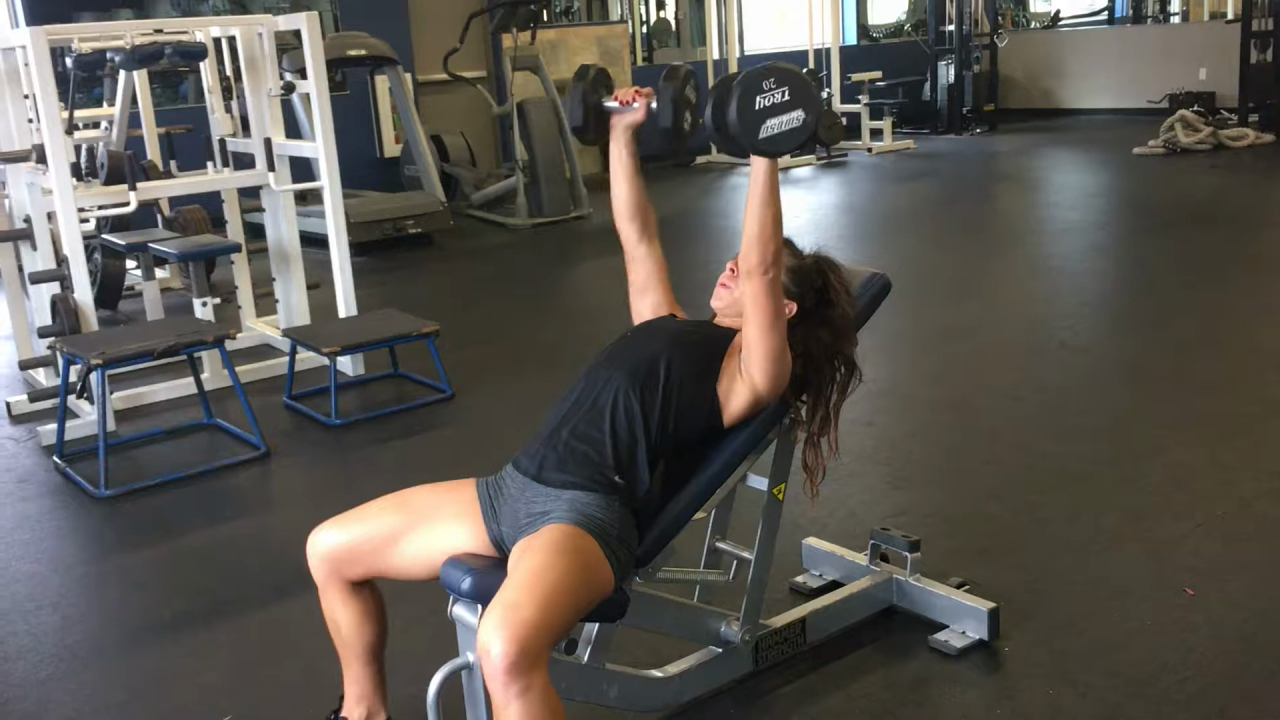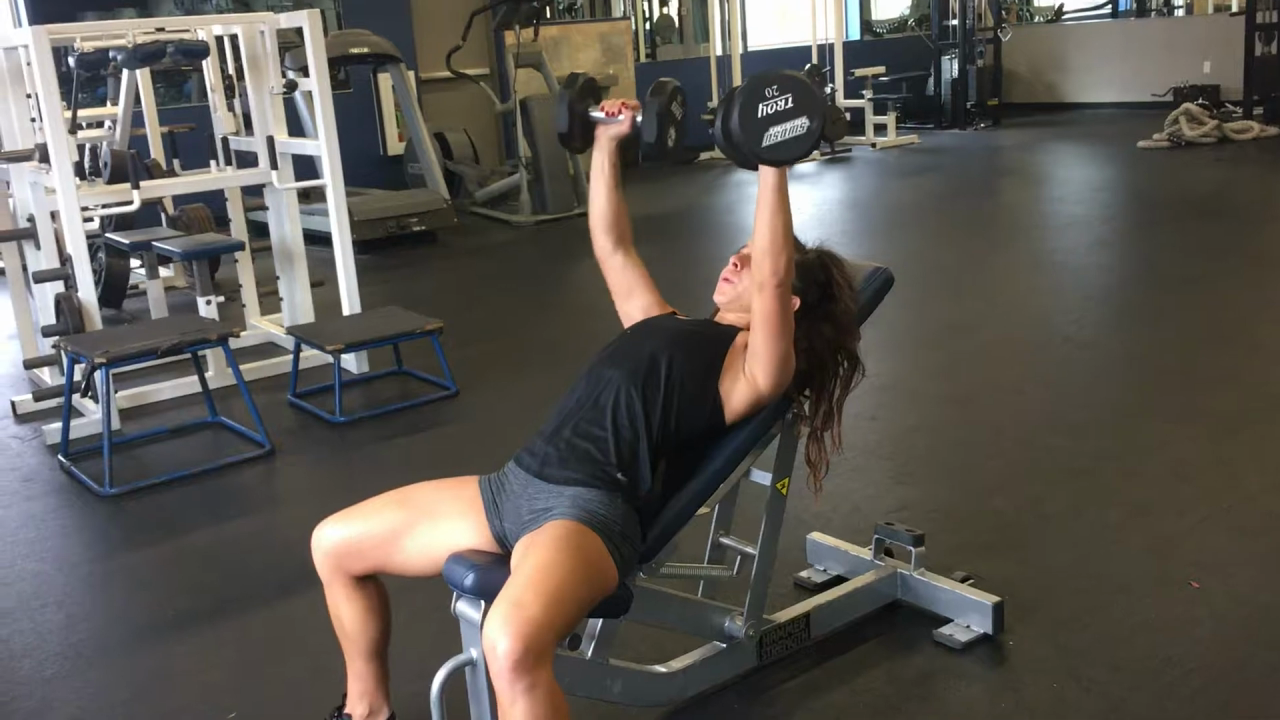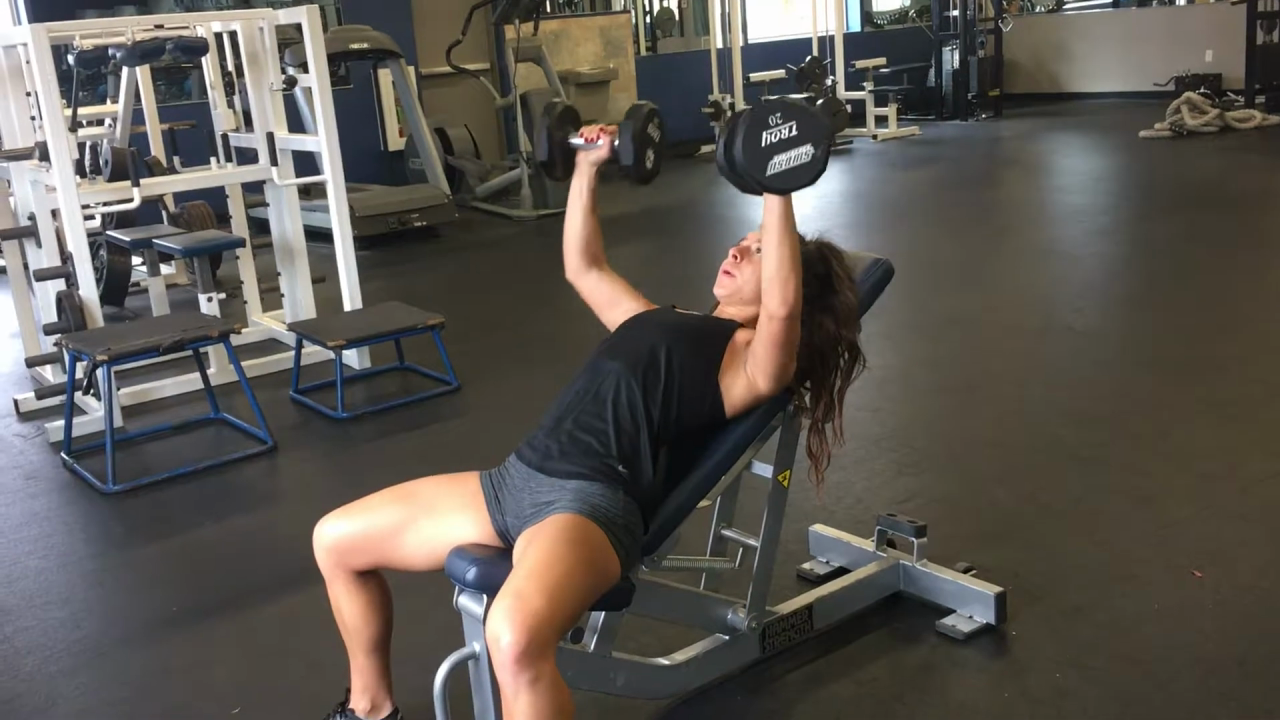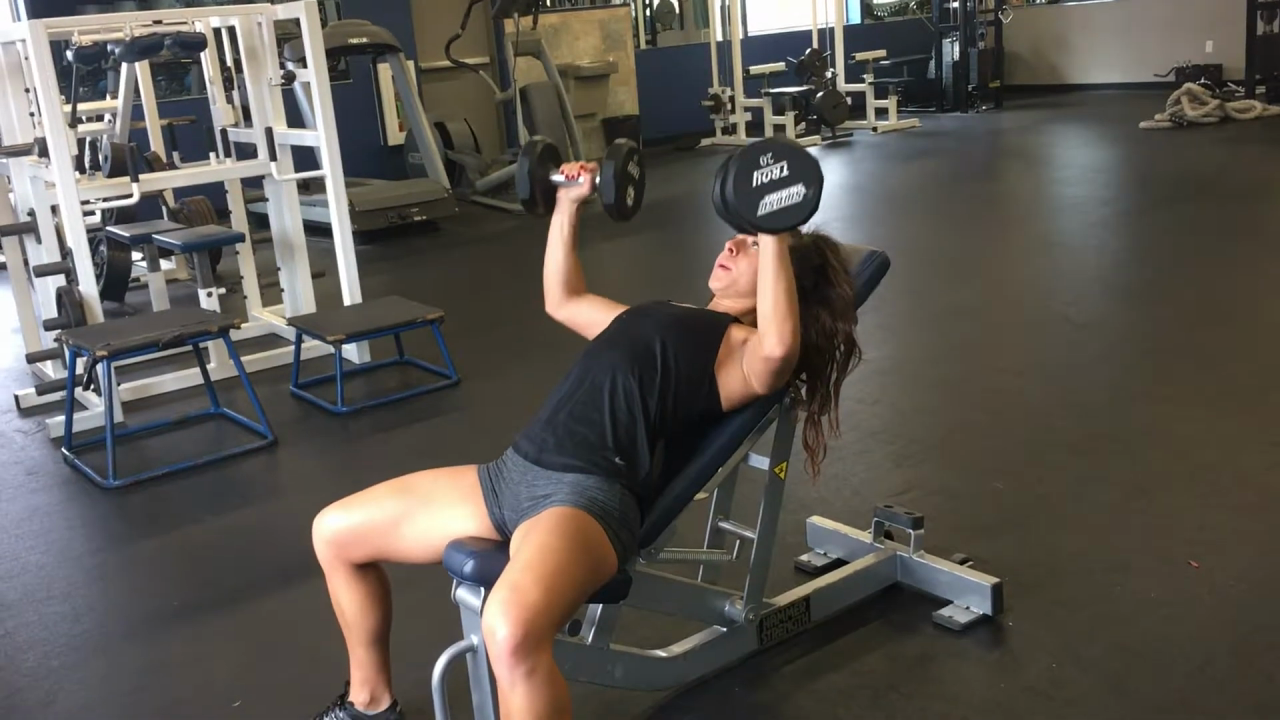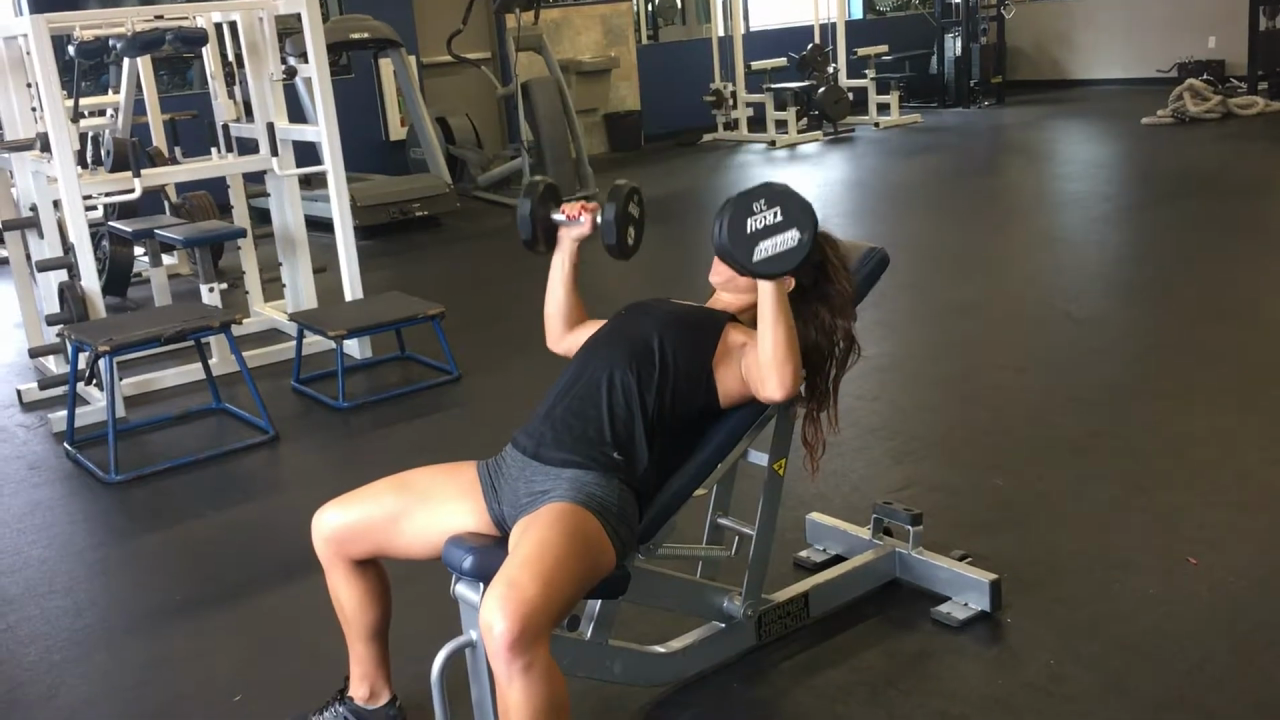
dt=0.3s
person 1, frame 1
left shoulder: (757, 367)
right shoulder: (668, 328)
left elbow: (759, 268)
right elbow: (637, 234)
left wrist: (764, 152)
right wrist: (622, 130)
left hip: (589, 512)
right hip: (515, 485)
left knee: (506, 649)
right knee: (328, 550)
person 1, frame 2
left shoulder: (759, 366)
right shoulder: (665, 325)
left elbow: (772, 277)
right elbow: (613, 246)
left wrist: (772, 164)
right wrist: (606, 143)
left hip: (592, 508)
right hip: (518, 481)
left knee: (512, 645)
right knee: (333, 544)
person 1, frame 3
left shoulder: (758, 358)
right shoulder: (663, 318)
left elbow: (783, 309)
right elbow: (583, 268)
left wrist: (777, 189)
right wrist: (587, 169)
left hip: (594, 500)
right hip: (517, 477)
left knee: (515, 637)
right knee: (335, 540)
person 1, frame 4
left shoulder: (747, 348)
right shoulder: (661, 314)
left elbow: (780, 344)
right elbow: (562, 299)
left wrist: (774, 230)
right wrist: (568, 204)
left hip: (593, 493)
right hip: (515, 470)
left knee: (511, 629)
right knee: (334, 532)
person 1, frame 5
left shoulder: (746, 343)
right shoulder: (668, 313)
left elbow: (780, 386)
right elbow: (561, 335)
left wrist: (770, 269)
right wrist: (568, 244)
left hip: (591, 488)
right hip: (514, 466)
left knee: (508, 626)
right knee: (334, 529)
